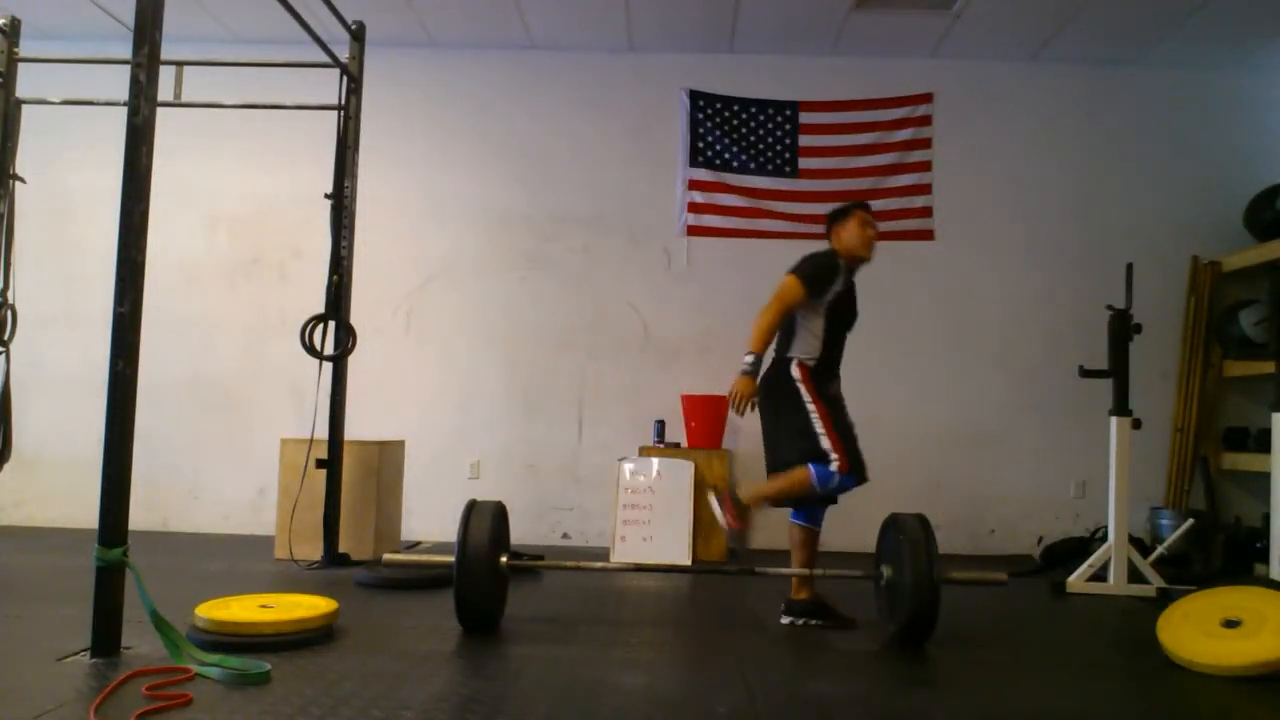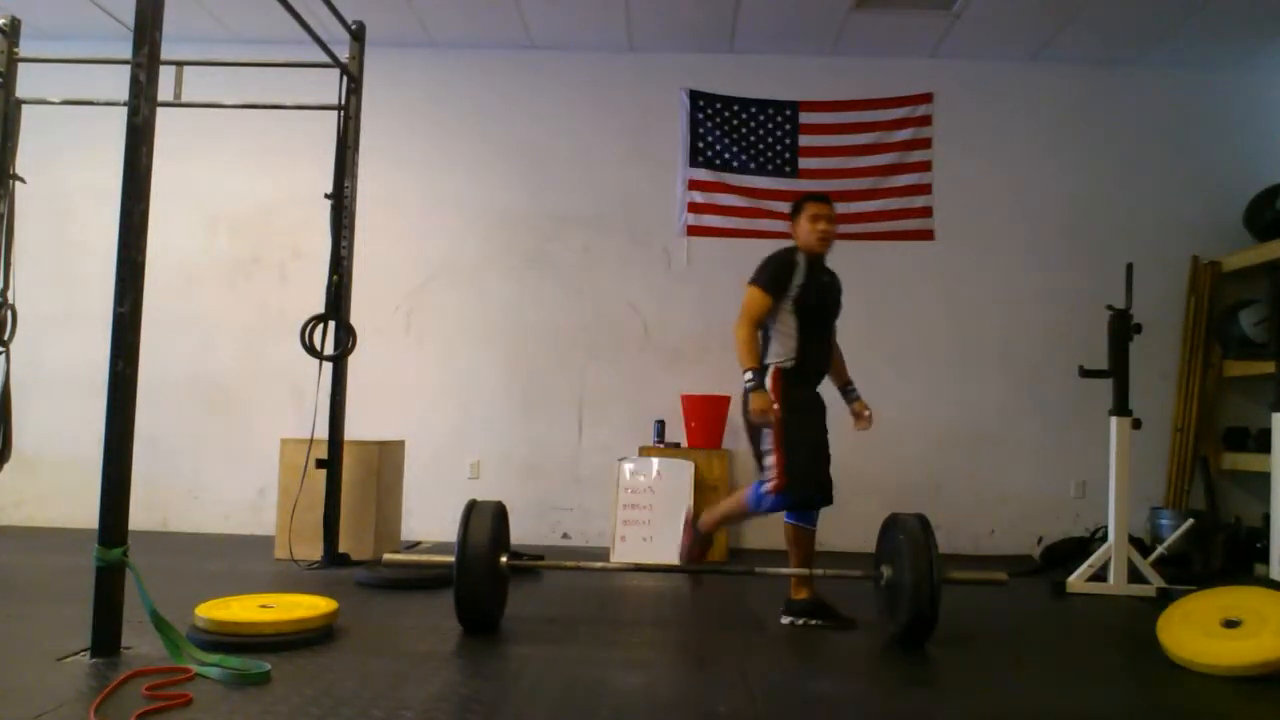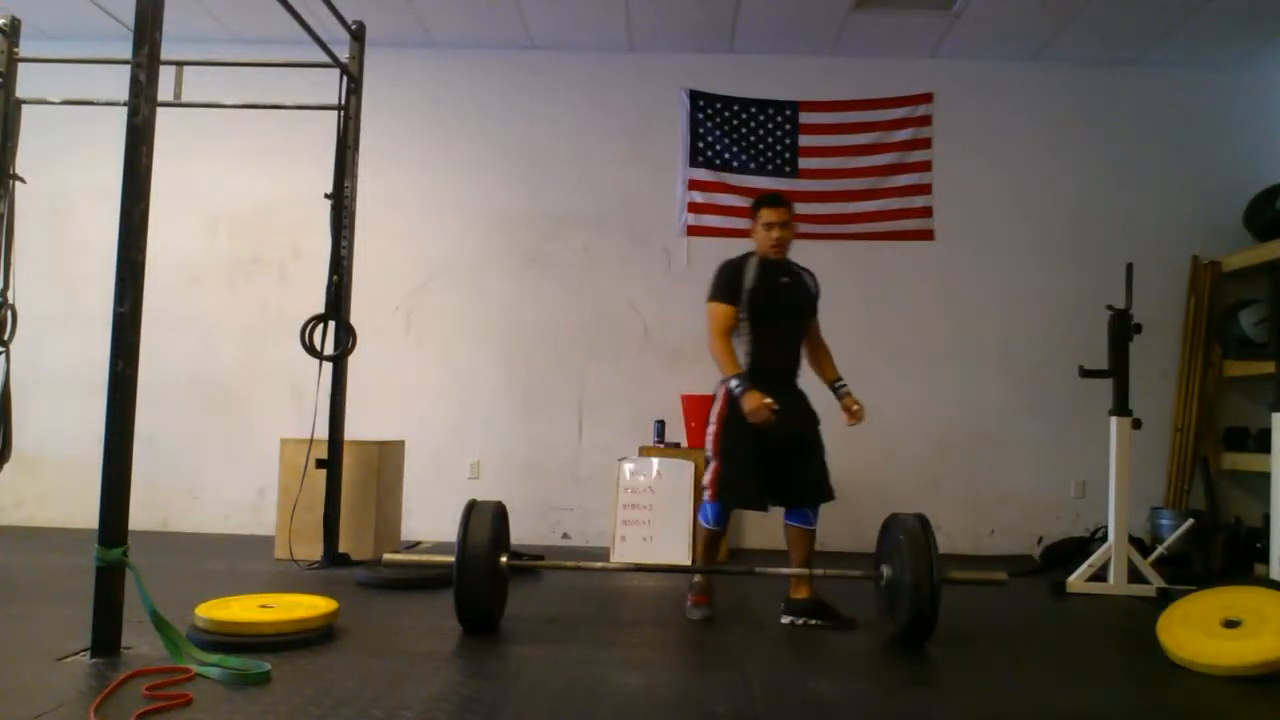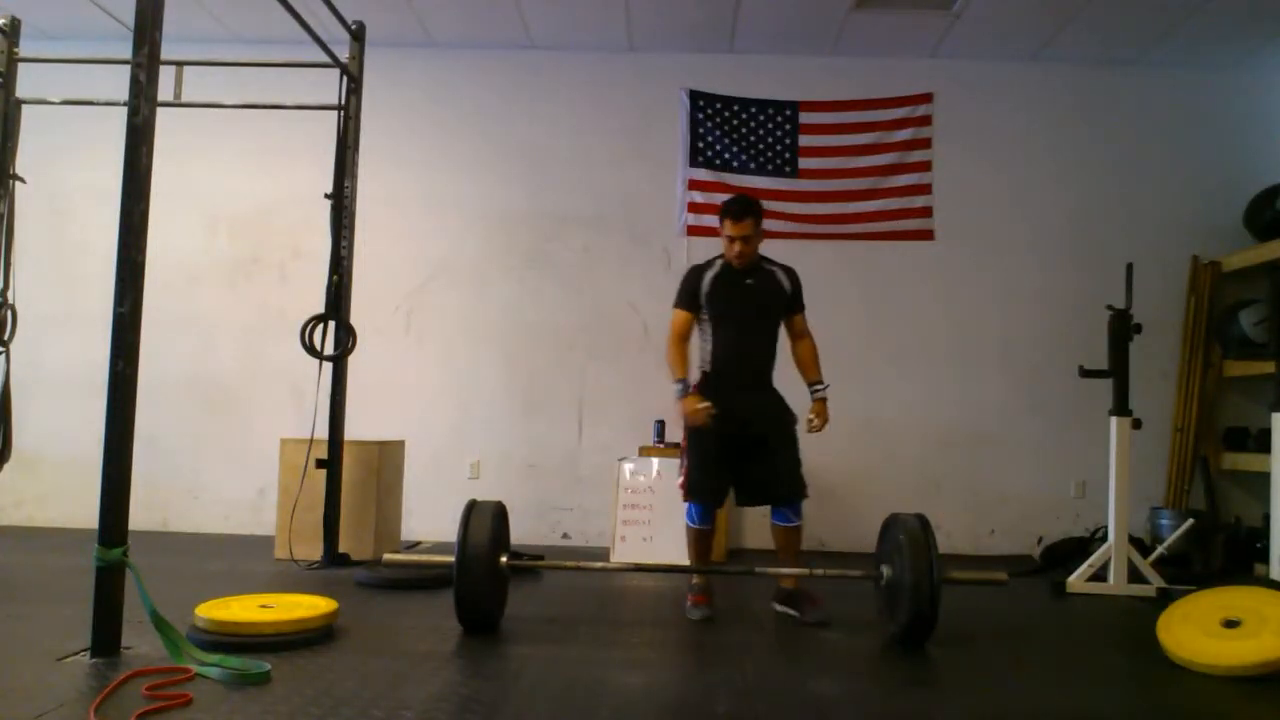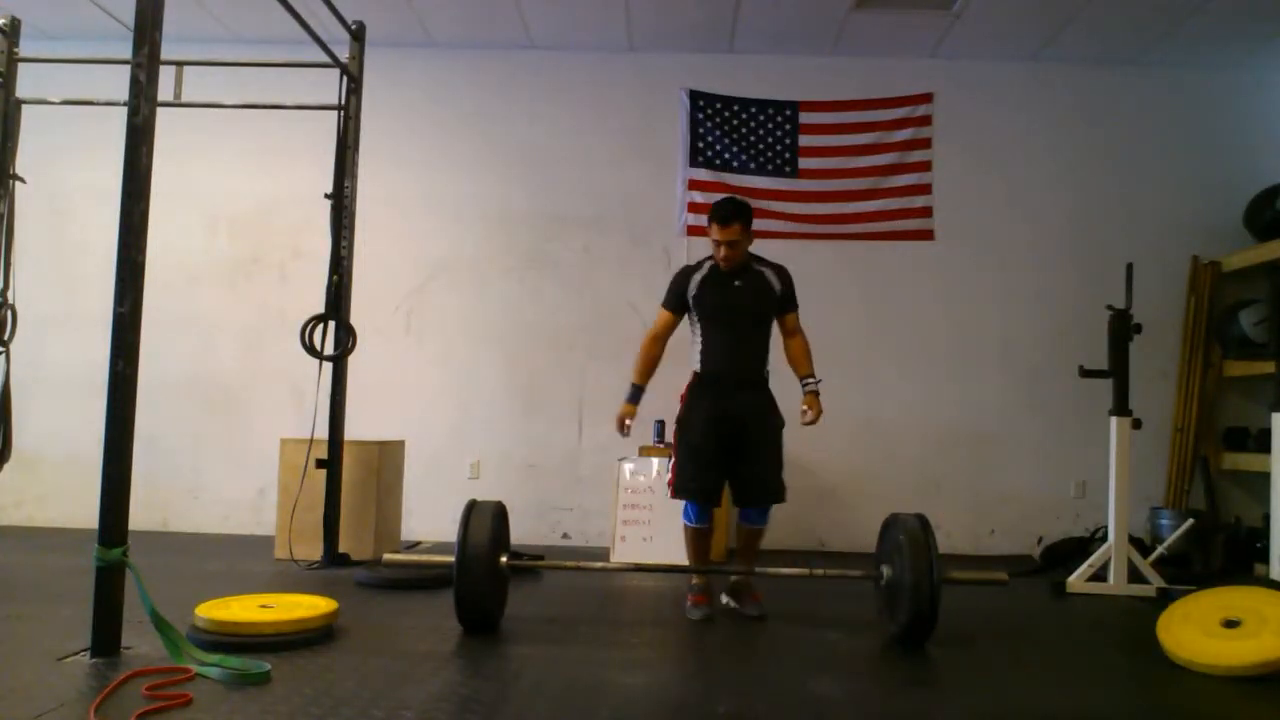
dt=0.2s
person 1, frame 1
left shoulder: (843, 282)
right shoulder: (825, 265)
right elbow: (774, 308)
left wrist: (836, 401)
right wrist: (749, 368)
left hip: (809, 386)
right hip: (795, 381)
left knee: (814, 492)
right knee: (840, 468)
left ankle: (801, 599)
right ankle: (739, 499)
person 1, frame 2
left shoulder: (829, 281)
right shoulder: (781, 265)
right elbow: (746, 324)
left wrist: (852, 395)
right wrist: (754, 387)
left hip: (805, 396)
right hip: (775, 388)
left knee: (808, 497)
right knee: (782, 487)
left ankle: (801, 598)
right ankle: (703, 524)
person 1, frame 3
left shoulder: (805, 280)
right shoulder: (734, 272)
left elbow: (812, 341)
right elbow: (718, 336)
left wrist: (841, 390)
right wrist: (743, 389)
left hip: (788, 397)
right hip: (743, 398)
left knee: (806, 496)
right knee: (723, 495)
left ankle: (802, 599)
right ankle: (700, 584)
person 1, frame 4
left shoulder: (783, 278)
right shoulder: (701, 276)
left elbow: (801, 338)
right elbow: (679, 337)
left wrist: (818, 393)
right wrist: (685, 393)
left hip: (763, 399)
right hip: (714, 396)
left knee: (787, 494)
right knee: (702, 496)
left ankle: (790, 589)
right ankle: (700, 585)
person 1, frame 5
left shoulder: (775, 277)
right shoulder: (691, 278)
left elbow: (793, 334)
right elbow: (656, 337)
left wrist: (810, 387)
right wrist: (632, 397)
left hip: (755, 399)
right hip: (706, 396)
left knee: (757, 498)
right knee: (698, 495)
left ankle: (740, 581)
right ankle: (699, 584)
